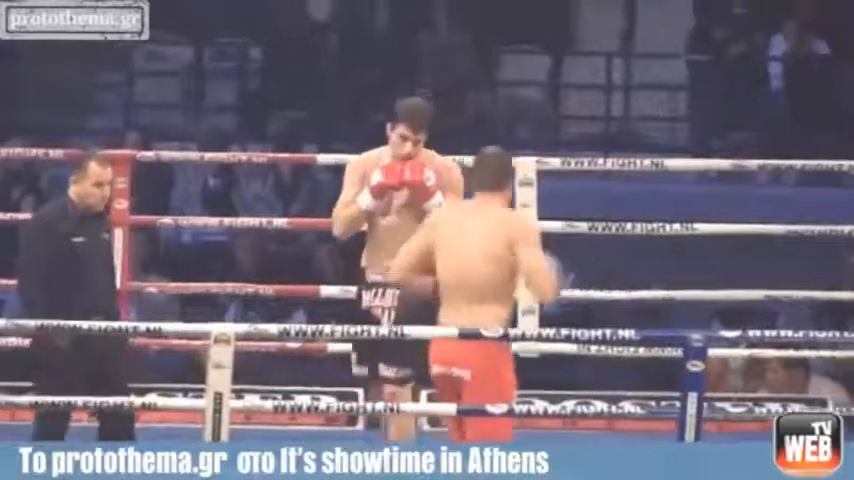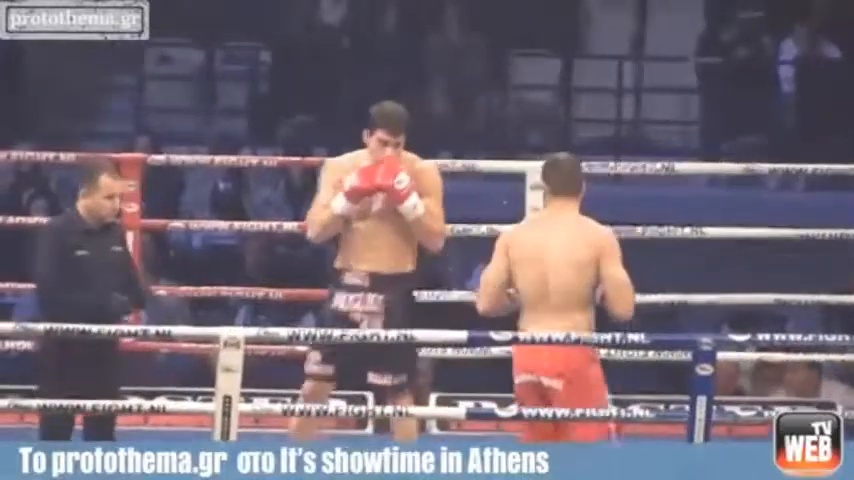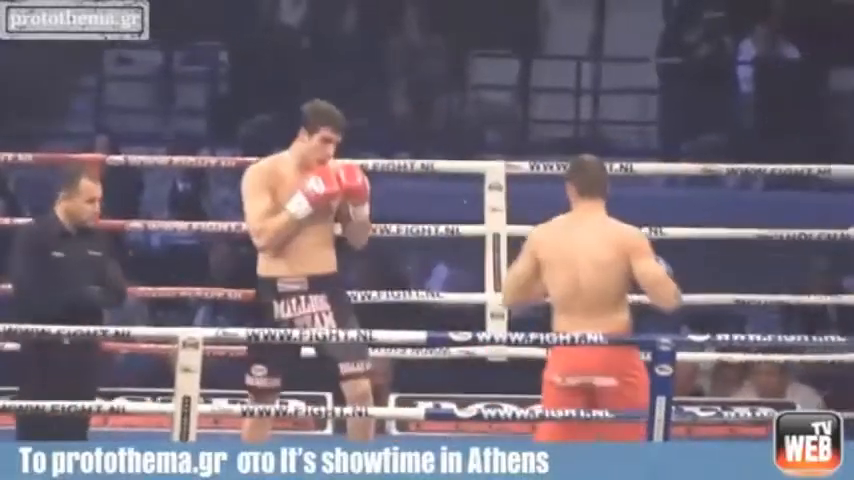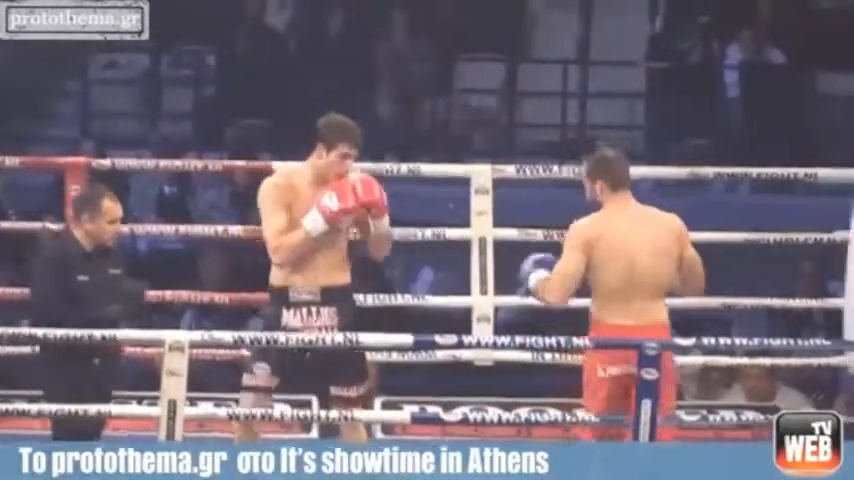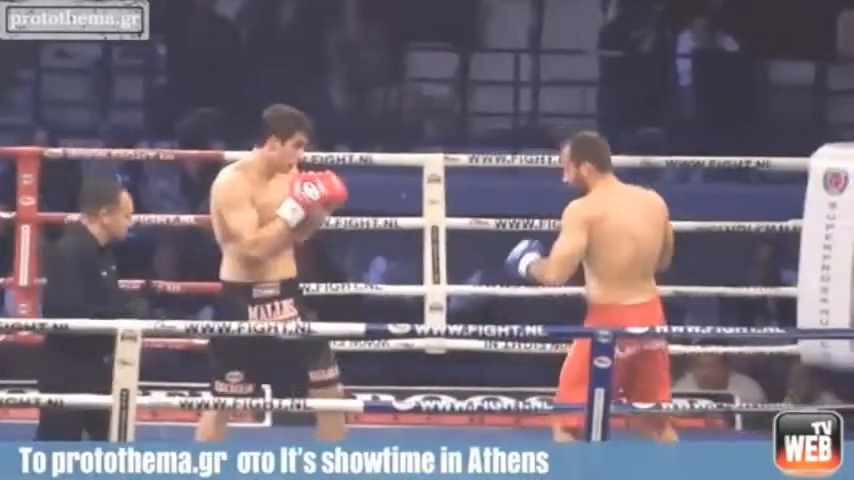
dt=0.4s
person 1, frame 1
left shoulder: (444, 171)
right shoulder: (363, 165)
right elbow: (340, 228)
left wrist: (431, 197)
right wrist: (371, 195)
right hip: (374, 280)
left knee: (395, 391)
right knee: (371, 386)
person 1, frame 2
left shoulder: (422, 172)
right shoulder: (338, 167)
left elbow: (436, 240)
right elbow: (315, 232)
left wrist: (406, 200)
right wrist: (346, 200)
left hip: (393, 288)
right hip: (347, 283)
left knee: (397, 396)
right knee: (313, 389)
person 1, frame 3
left shoulder: (338, 173)
right shoulder: (262, 173)
left elbow: (358, 240)
right elbow: (261, 237)
left wrist: (359, 203)
right wrist: (305, 200)
left hip: (326, 288)
right hip: (277, 292)
left knee: (360, 390)
right knee: (261, 400)
person 1, frame 4
left shoulder: (356, 185)
right shoulder: (278, 187)
left elbow: (380, 252)
right elbow: (279, 253)
left wrist: (379, 216)
right wrist: (321, 216)
left hip: (335, 301)
right hip: (287, 303)
left knee: (349, 411)
right knee: (253, 404)
person 1, frame 5
left shoulder: (290, 174)
right shoulder: (232, 182)
right elbow: (256, 246)
left wrist: (321, 209)
right wrist: (295, 206)
left hip: (286, 294)
right hip: (243, 299)
left knee: (329, 390)
right knee: (223, 401)
person 2, frame 1
left shoulder: (441, 219)
right shoulder: (516, 226)
left elbow: (398, 273)
right elbow: (546, 292)
right wrist: (549, 276)
left hip: (443, 344)
right hip: (486, 349)
left knee: (464, 441)
person 2, frame 2
left shoulder: (513, 236)
right shoulder: (599, 237)
left elbow: (485, 304)
right elbow: (623, 309)
right wrist: (604, 292)
left hip: (527, 355)
right hip: (573, 357)
person 2, frame 3
left shoulder: (541, 236)
right shoulder: (628, 238)
left elbow: (510, 297)
right elbow: (668, 300)
right wrist: (662, 275)
left hip: (566, 355)
right hip: (615, 355)
person 2, frame 4
left shoulder: (585, 231)
right shoulder: (672, 226)
left elbow: (555, 296)
right elbow: (696, 284)
left wrist: (535, 276)
right hip: (653, 342)
left knee: (601, 438)
person 2, frame 5
left shoulder: (584, 210)
right shoulder: (654, 203)
left elbow: (555, 274)
left wrist: (525, 261)
left hip: (608, 323)
right hip: (649, 319)
left knee: (568, 423)
right knee: (655, 419)
person 3, frame 1
left shoulder: (100, 221)
right shoulder: (46, 223)
right elbow: (30, 284)
left wrist: (113, 320)
right wrist: (49, 330)
left hip: (101, 332)
right hip: (63, 338)
left knee: (119, 411)
right knee: (54, 415)
person 3, frame 2
left shoulder: (114, 233)
right shoulder: (56, 234)
left elbow: (129, 282)
right elbow: (51, 294)
left wrist: (134, 300)
right wrist: (105, 304)
left hip: (103, 342)
right hip: (63, 346)
left knee: (102, 425)
right knee: (57, 423)
person 3, frame 3
left shoulder: (96, 239)
right shoulder: (33, 236)
left elbow: (116, 293)
right elbow: (28, 296)
left wrist: (105, 292)
right wrist: (80, 296)
left hip: (84, 348)
right hip: (44, 350)
left knee: (75, 430)
right knee: (36, 429)
person 3, frame 4
left shoulder: (111, 256)
right shoulder: (53, 257)
left elbow: (122, 306)
right elbow: (48, 318)
left wrist: (132, 300)
right wrist: (103, 316)
left hip: (102, 365)
right hip: (66, 368)
left knee: (86, 437)
right knee: (73, 440)
person 3, frame 5
left shoulder: (100, 250)
right shoulder: (69, 253)
right elbow: (75, 317)
left wrist: (128, 308)
right wrist: (128, 313)
left hip: (99, 366)
right hip: (68, 370)
